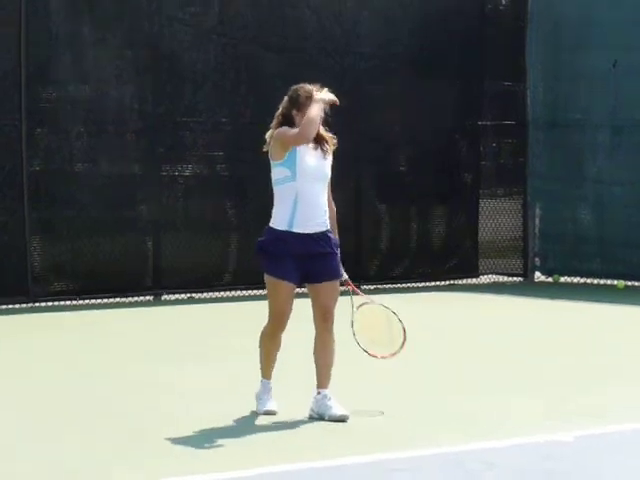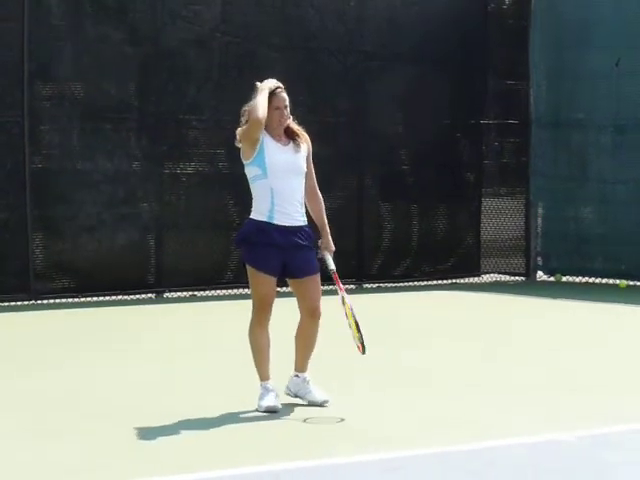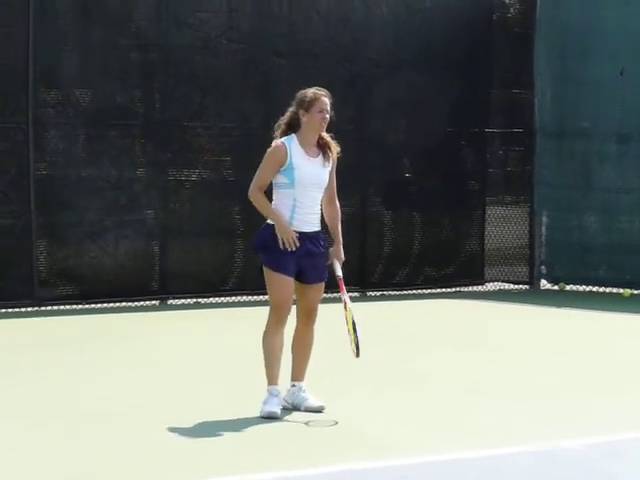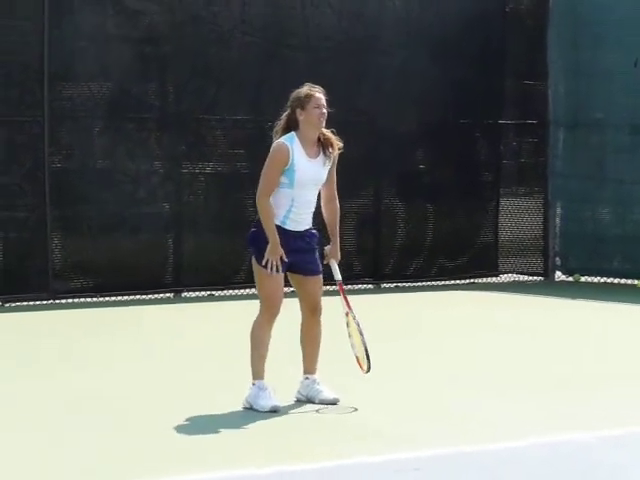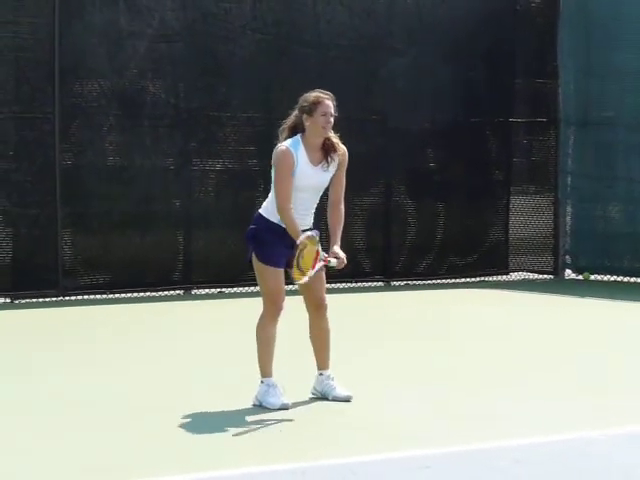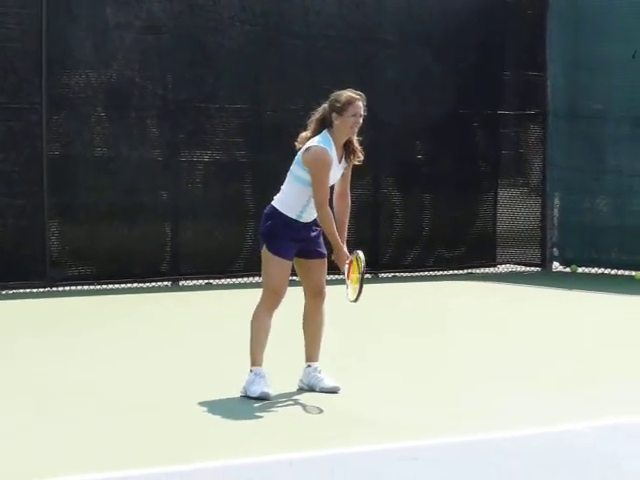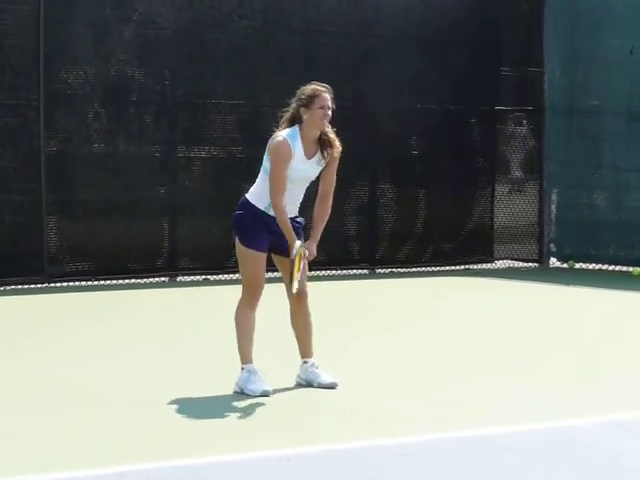
dt=0.7s
person 1, frame 1
left shoulder: (326, 146)
right shoulder: (280, 138)
right elbow: (305, 135)
left wrist: (335, 238)
right wrist: (317, 100)
left hip: (321, 241)
right hip: (284, 241)
left knee: (326, 320)
right knee: (277, 321)
left ankle: (322, 397)
right ankle: (266, 386)
person 1, frame 2
left shoulder: (302, 141)
right shoulder: (252, 139)
left elbow: (312, 191)
right elbow: (254, 119)
left wrist: (325, 233)
right wrist: (263, 88)
left hip: (300, 234)
right hip: (263, 234)
left knee: (312, 311)
right knee: (262, 312)
left ankle: (300, 379)
right ankle: (266, 388)
person 1, frame 3
left shoulder: (329, 152)
right shoulder: (282, 148)
right elbow: (254, 192)
left wrist: (338, 243)
right wrist: (280, 223)
left hip: (313, 240)
right hip: (282, 239)
left knee: (308, 317)
right knee: (279, 314)
left ankle: (296, 389)
right ankle: (273, 393)
person 1, frame 4
left shoulder: (331, 148)
right shoulder: (283, 148)
left elbow: (330, 198)
right elbow: (262, 197)
left wrist: (335, 240)
right wrist: (273, 242)
left hip: (305, 237)
right hip: (272, 234)
left knee: (313, 310)
right knee: (270, 309)
left ankle: (309, 382)
right ankle: (257, 388)
person 1, frame 5
left shoulder: (339, 154)
right shoulder: (286, 152)
left elbow: (336, 204)
right elbow: (283, 208)
left wrist: (335, 244)
left hip: (305, 232)
right hip: (271, 231)
left knee: (319, 306)
right knee: (273, 307)
left ankle: (323, 378)
right ankle: (267, 385)
person 1, frame 6
left shoulder: (349, 150)
right shoulder: (320, 151)
left elbow: (342, 197)
right elbow: (323, 206)
left wrist: (343, 242)
right wrist: (339, 248)
left hip: (308, 226)
right hip: (281, 223)
left knee: (317, 296)
right knee: (272, 297)
left ankle: (311, 370)
right ankle: (255, 374)
person 1, frame 7
left shoulder: (331, 147)
right shoulder: (282, 143)
left elbow: (325, 197)
right elbow: (275, 199)
left wrist: (313, 240)
right wrist: (293, 242)
left hip: (289, 219)
right hip: (255, 217)
left knee: (300, 294)
right knee: (252, 293)
left ankle: (308, 366)
right ankle: (247, 372)
